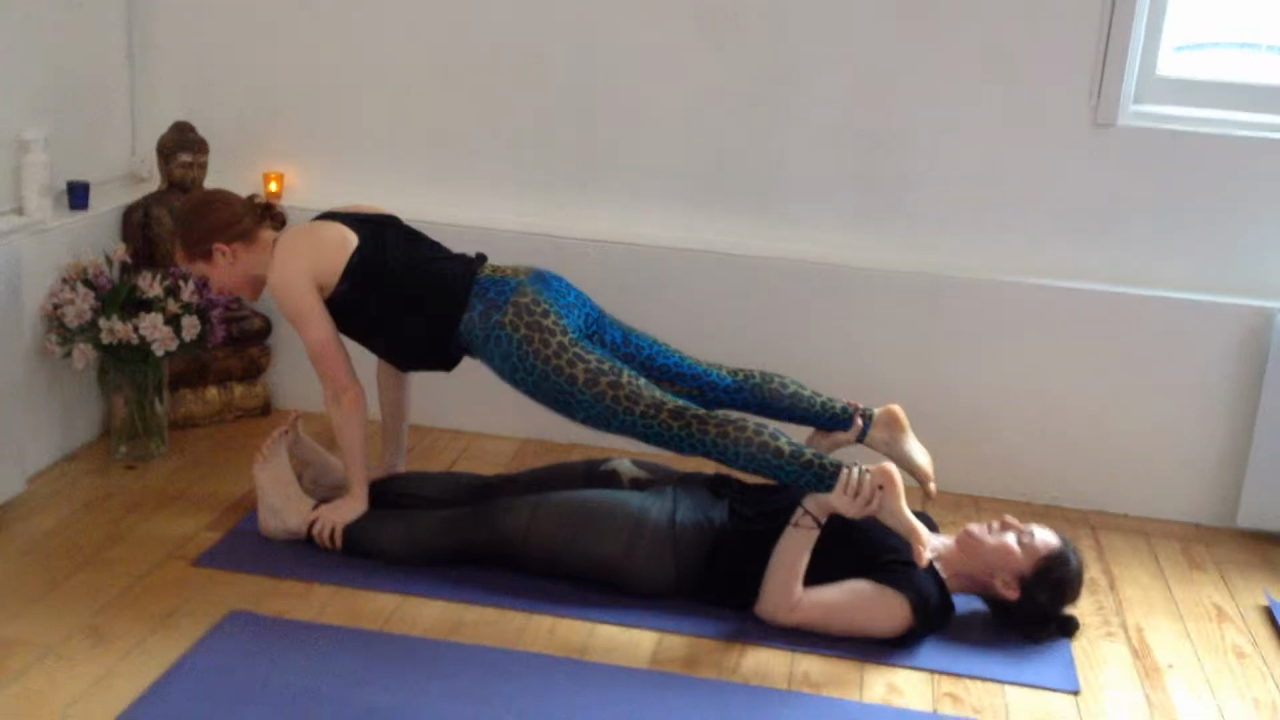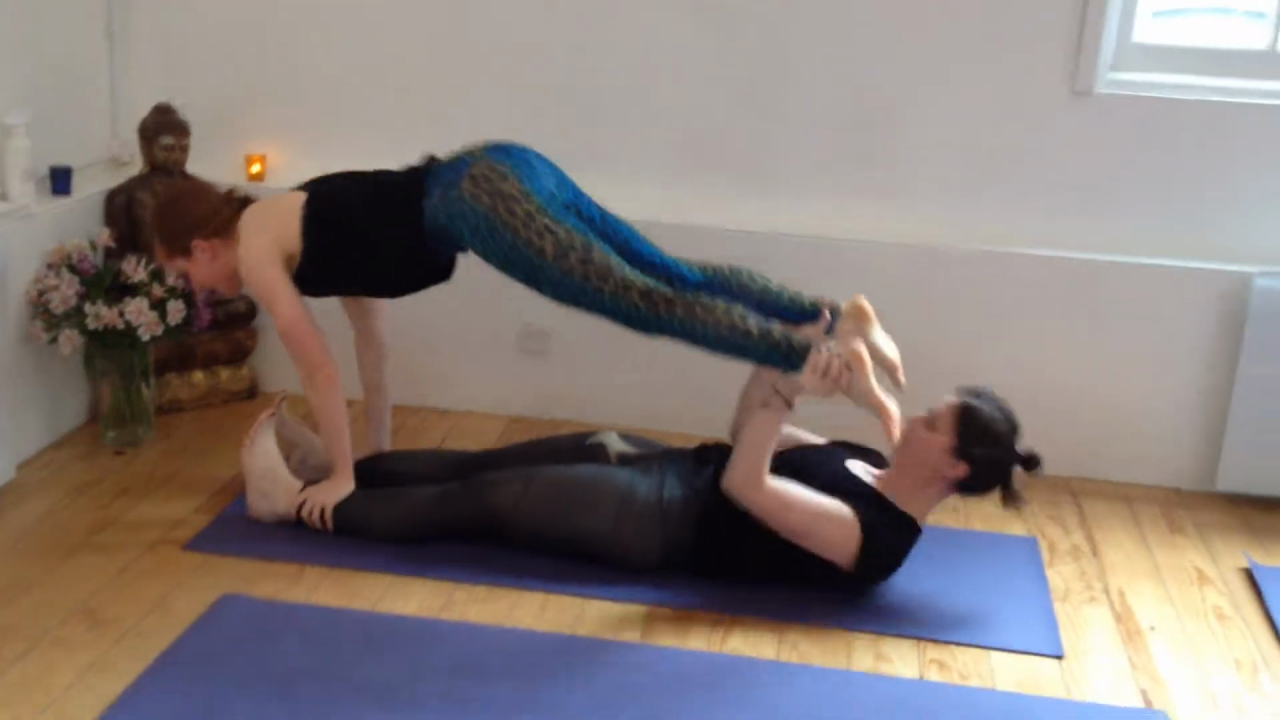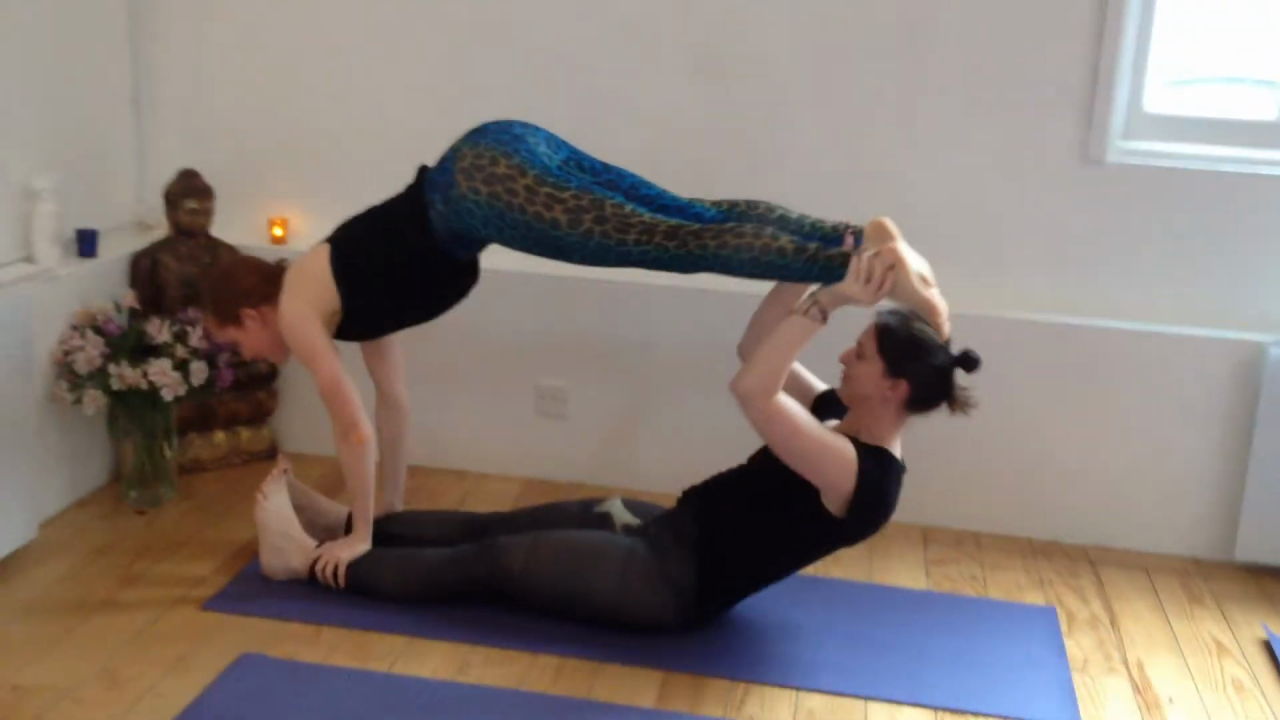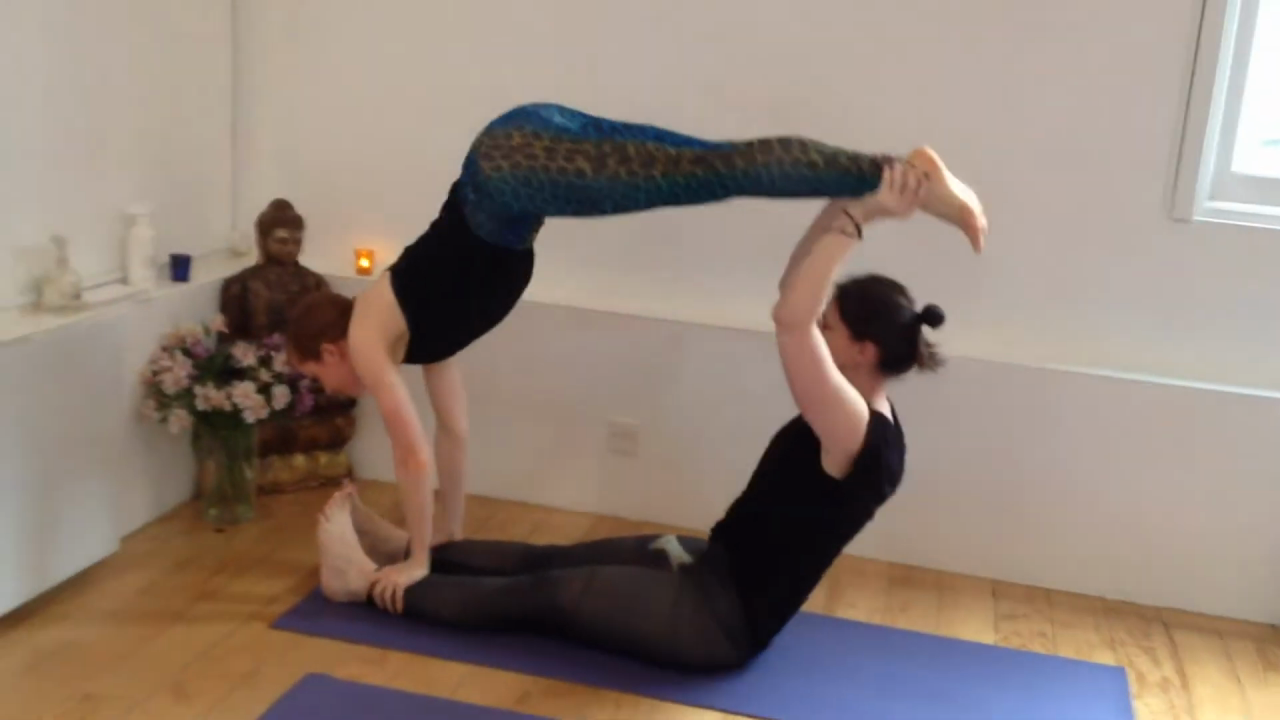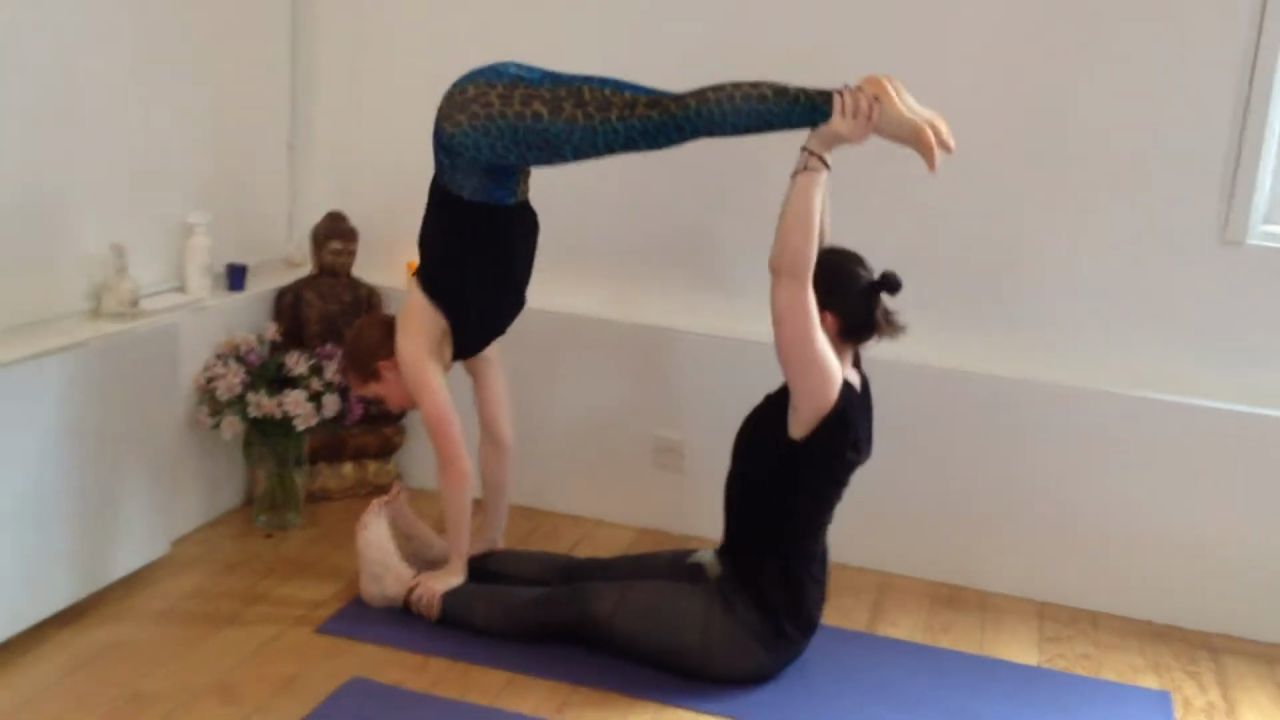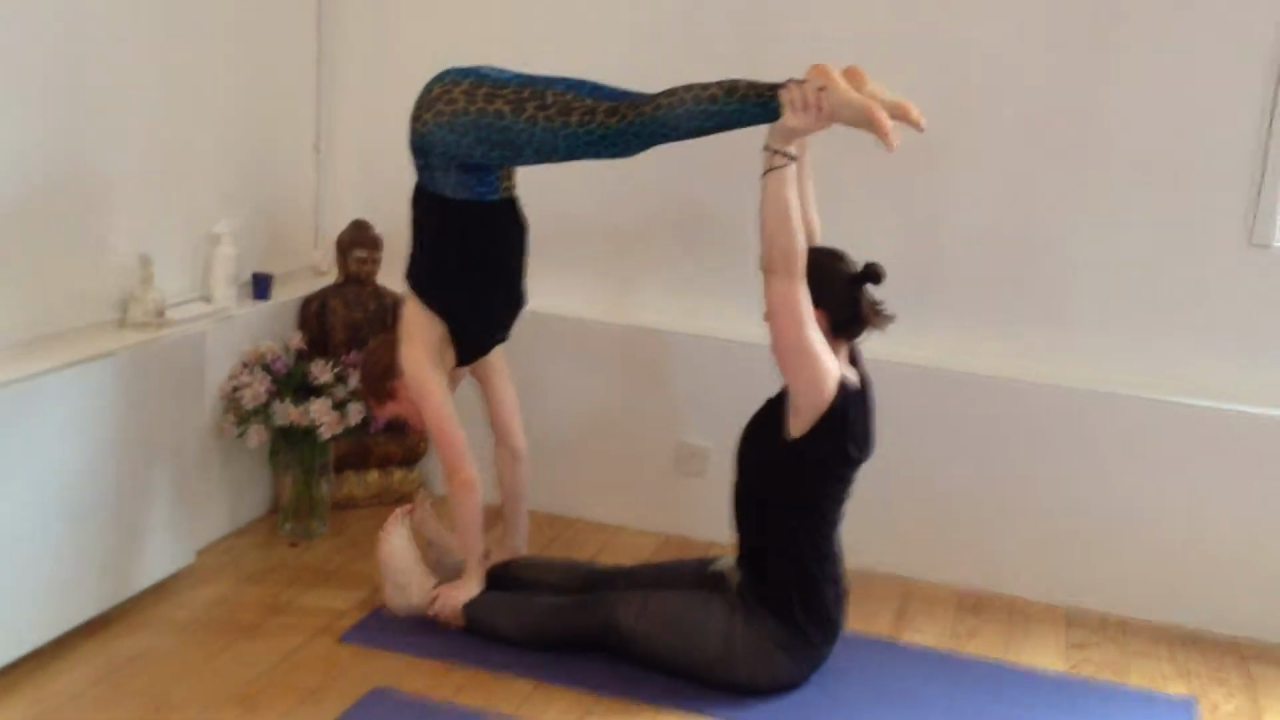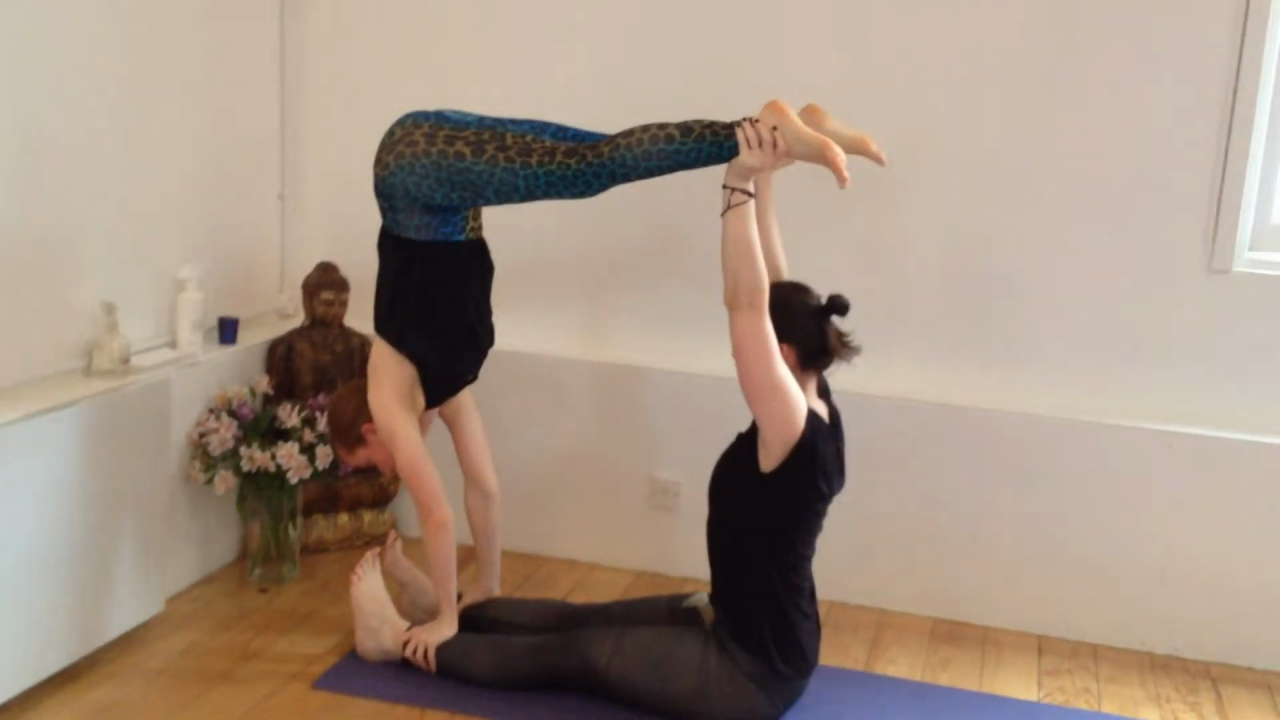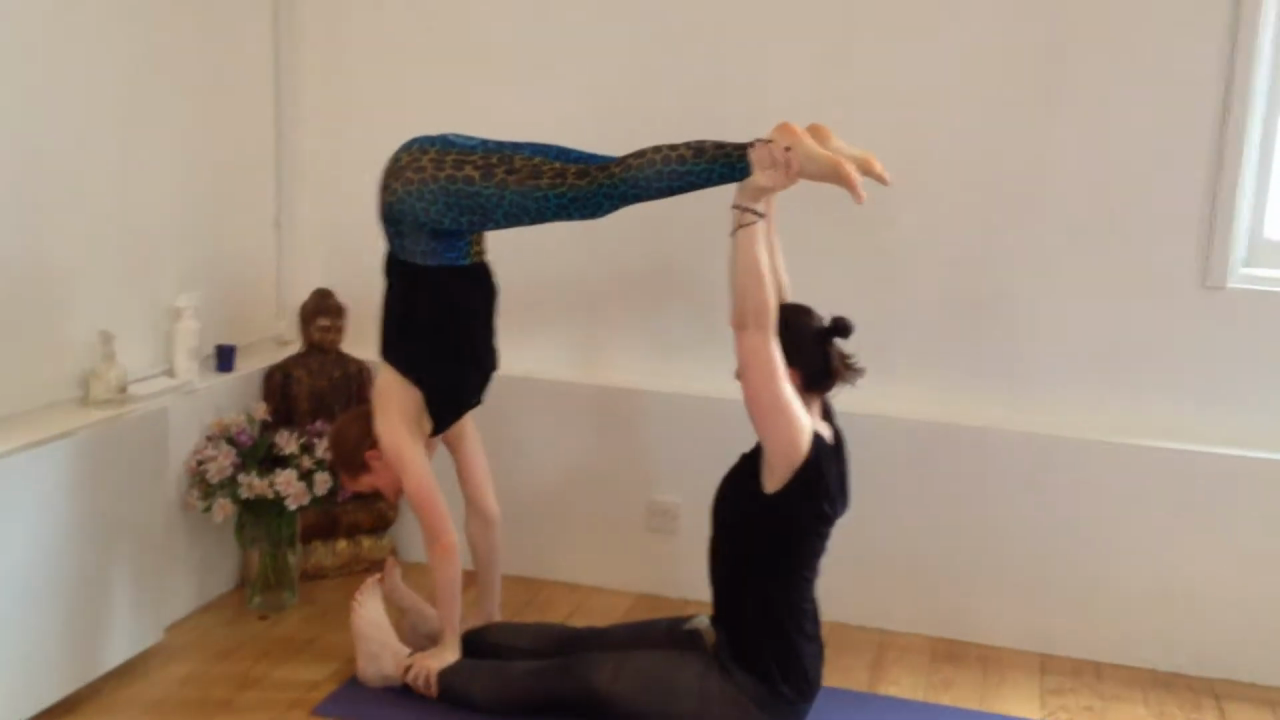
dt=0.4s
person 1, frame 1
left shoulder: (915, 600)
right shoulder: (918, 532)
left elbow: (777, 603)
left wrist: (821, 508)
left hip: (678, 550)
right hip: (698, 497)
left knee: (487, 525)
right knee: (493, 490)
left ankle: (313, 522)
right ankle: (345, 485)
person 1, frame 2
left shoulder: (875, 539)
right shoulder: (874, 466)
left elbow: (743, 483)
right elbow: (756, 431)
left wrist: (785, 379)
left hip: (662, 524)
right hip: (673, 469)
left knee: (476, 504)
right knee: (477, 468)
left ankle: (303, 503)
right ankle: (332, 464)
person 1, frame 3
left shoulder: (865, 478)
right shoulder: (840, 417)
left elbow: (751, 392)
right elbow: (754, 350)
left wrist: (826, 304)
left hip: (670, 583)
right hip: (667, 531)
left knee: (488, 563)
right knee: (483, 529)
left ankle: (316, 562)
right ankle: (343, 522)
person 1, frame 4
left shoulder: (867, 441)
right shoulder: (857, 415)
left elbow: (791, 320)
right elbow: (796, 297)
left wrist: (856, 218)
right wrist: (845, 204)
left hip: (722, 619)
right hip: (715, 568)
left knee: (545, 595)
right knee: (541, 562)
left ankle: (376, 586)
right ankle: (406, 551)
person 1, frame 5
left shoulder: (828, 401)
right shoulder: (842, 382)
left elbow: (788, 272)
right elbow: (804, 264)
left wrist: (818, 152)
right wrist: (821, 145)
left hip: (754, 628)
right hip: (743, 585)
left knee: (580, 607)
right knee: (582, 574)
left ankle: (413, 591)
right ankle: (446, 562)
person 1, frame 6
left shoulder: (824, 395)
right shoulder: (844, 377)
left elbow: (781, 272)
right elbow: (802, 262)
left wrist: (782, 149)
right wrist: (794, 150)
left hip: (776, 637)
right hip: (766, 593)
left knee: (603, 614)
right knee: (605, 583)
left ankle: (433, 598)
right ankle: (468, 570)
person 1, frame 7
left shoulder: (795, 429)
right shoulder: (815, 411)
left elbow: (748, 306)
right elbow: (769, 295)
left wrist: (740, 187)
right wrist: (760, 183)
left hip: (753, 670)
right hip: (742, 626)
left knee: (576, 653)
right knee: (579, 620)
left ankle: (406, 640)
person 1, frame 8
left shoulder: (798, 451)
right shoulder: (817, 432)
left elbow: (755, 328)
right elbow: (773, 318)
left wrist: (750, 207)
right wrist: (762, 205)
right hip: (741, 648)
right knee: (581, 644)
left ankle: (405, 665)
person 2, frame 1
left shoulder: (287, 269)
right shoulder: (328, 231)
left elbow: (342, 388)
right elbow: (391, 347)
left wrist: (357, 493)
right wrist: (392, 466)
left hip: (512, 329)
right hip: (533, 295)
left knee: (676, 419)
right knee: (703, 385)
left ankle: (858, 480)
right ankle: (866, 422)
person 2, frame 2
left shoulder: (252, 250)
right shoulder: (296, 220)
left elbow: (319, 370)
right elbow: (372, 337)
left wrist: (342, 475)
right wrist: (379, 446)
left hip: (479, 196)
right hip: (503, 169)
left knee: (650, 301)
right knee: (674, 279)
left ankle: (824, 358)
right ankle: (836, 317)
person 2, frame 3
left shoulder: (296, 309)
right shoulder: (338, 288)
left elbow: (356, 429)
right elbow: (392, 401)
left wrist: (360, 535)
right wrist: (391, 508)
left hip: (486, 181)
right hip: (506, 154)
left knee: (677, 242)
right knee: (695, 221)
left ankle: (862, 262)
right ankle: (863, 239)
person 2, frame 4
left shoulder: (366, 339)
right shoulder: (409, 319)
left elbow: (415, 458)
right elbow: (455, 432)
left wrist: (418, 560)
right wrist: (449, 536)
left hip: (514, 159)
right hip: (531, 143)
left knee: (710, 172)
right knee: (716, 170)
left ankle: (896, 176)
right ankle: (895, 173)
person 2, frame 5
left shoulder: (414, 348)
right shoulder: (459, 328)
left elbow: (455, 464)
right elbow: (498, 441)
left wrist: (456, 568)
right wrist: (490, 543)
left knee: (672, 117)
right knee: (673, 119)
person 2, frame 6
left shoulder: (419, 359)
right shoulder: (465, 338)
left elbow: (462, 475)
right elbow: (514, 448)
left wrist: (472, 577)
right wrist: (513, 549)
left knee: (630, 125)
person 2, frame 7
left shoulder: (389, 403)
right shoulder: (436, 381)
left elbow: (436, 514)
right elbow: (485, 486)
left wrist: (446, 618)
right wrist: (486, 587)
left knee: (591, 167)
person 2, frame 8
left shoulder: (397, 428)
right shoulder: (438, 406)
left elbow: (443, 540)
right elbow: (485, 512)
left wrist: (449, 644)
right wrist: (487, 614)
left knee: (600, 188)
